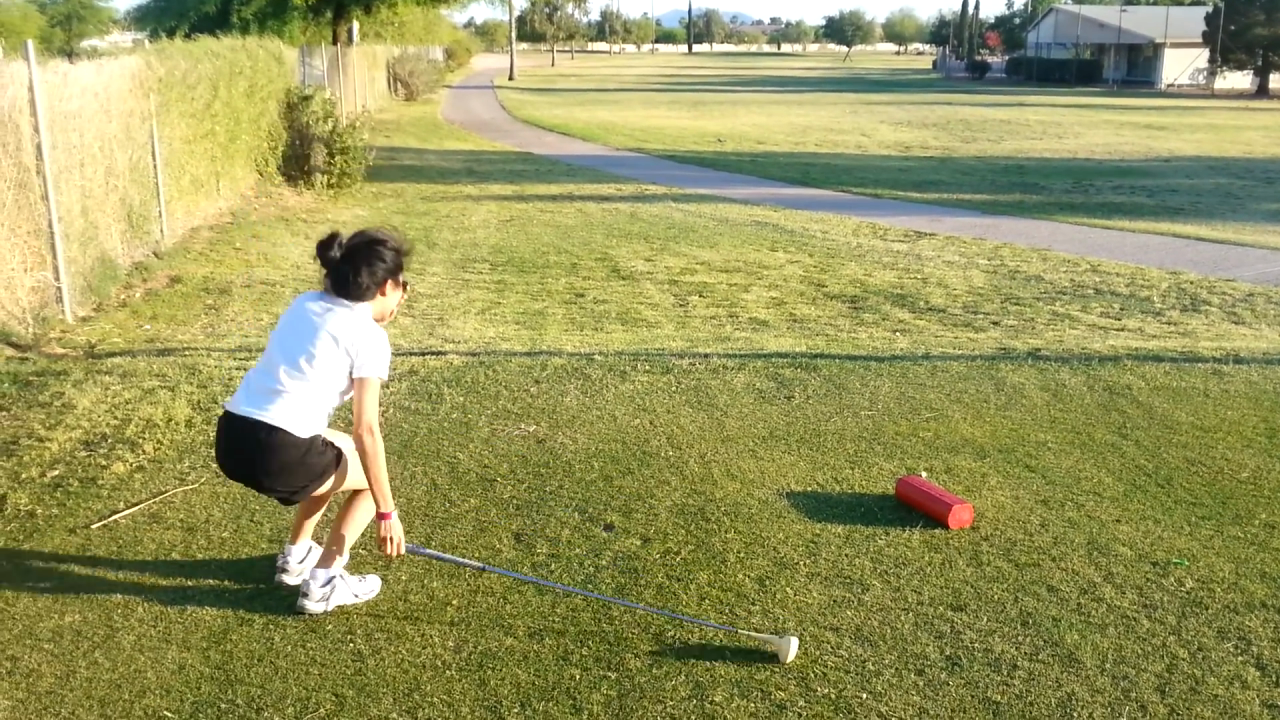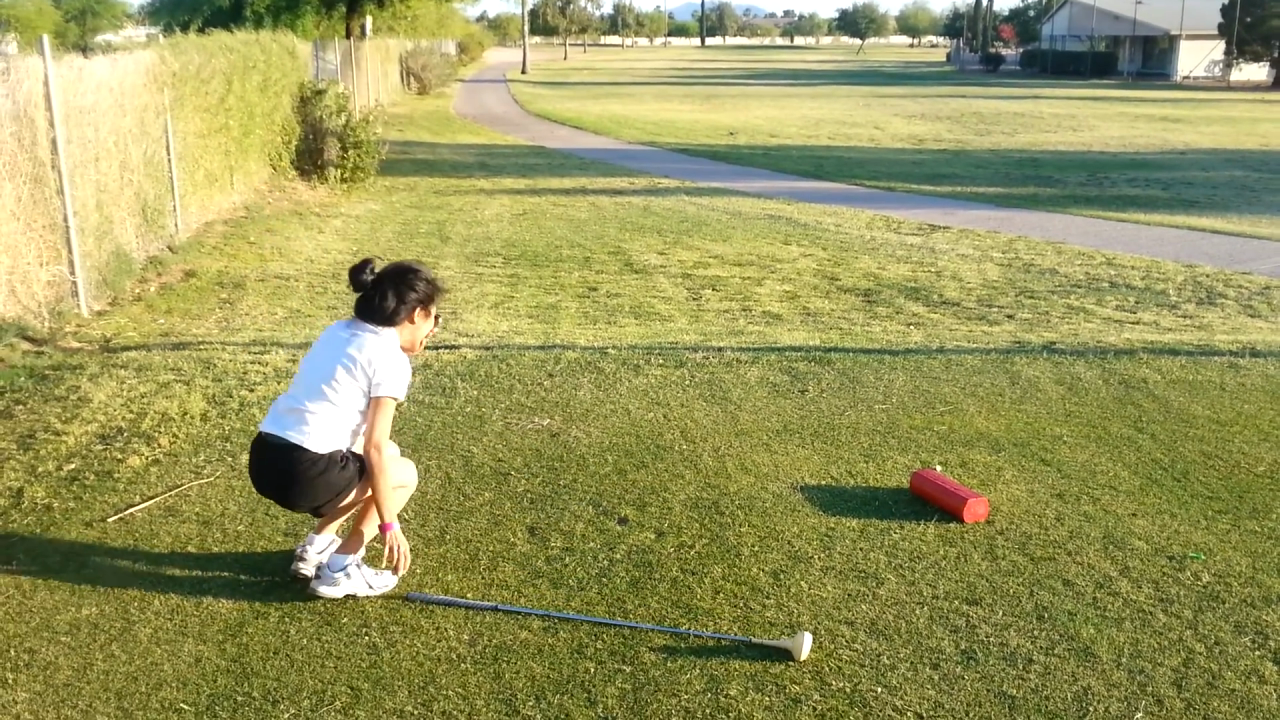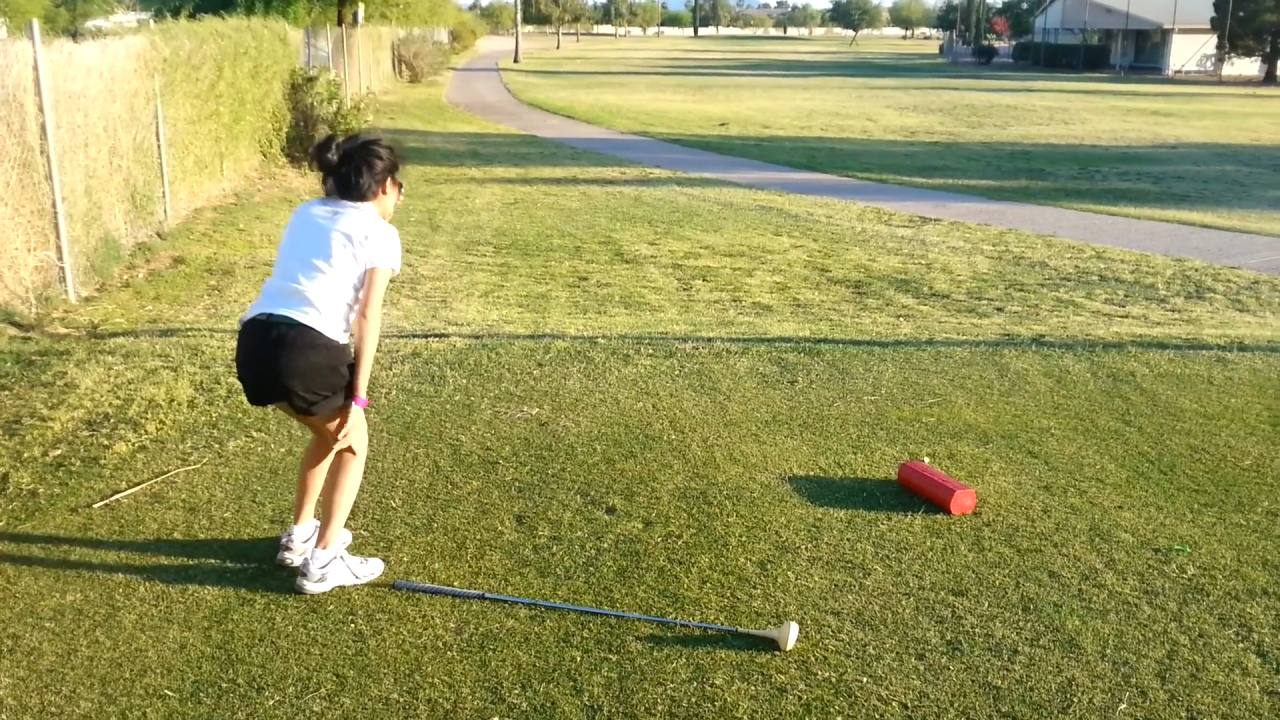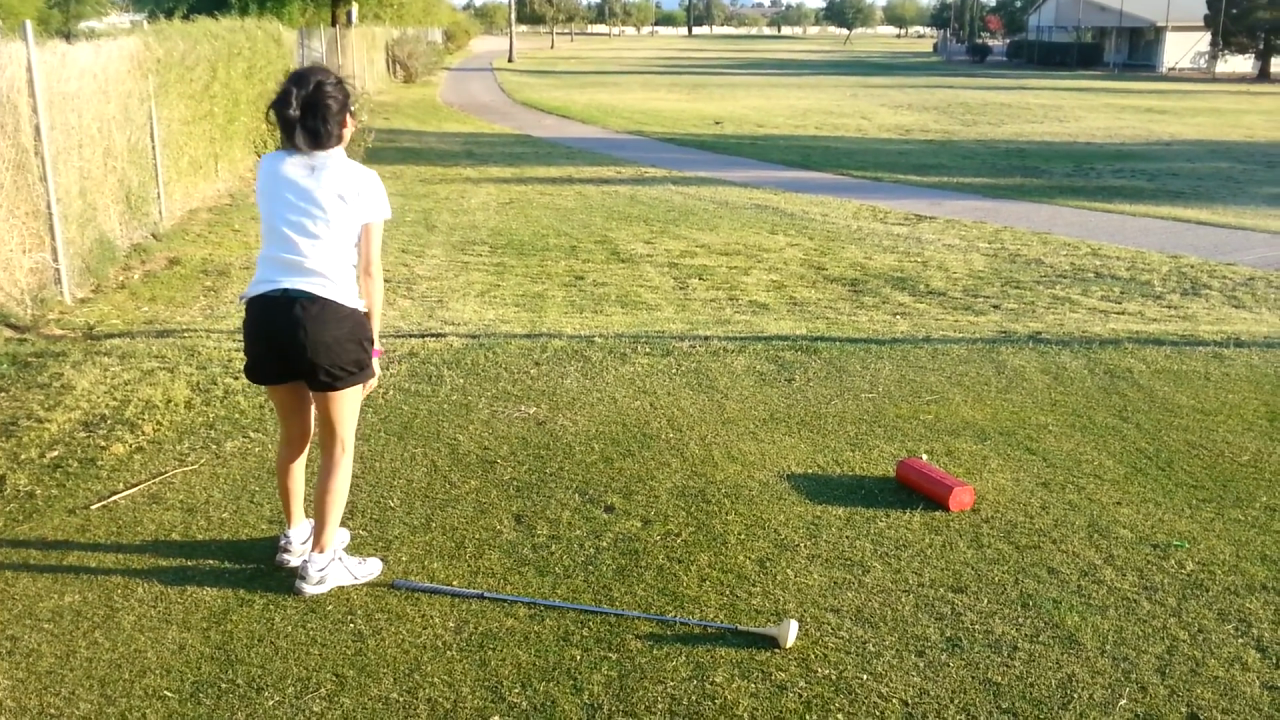
dt=0.5s
person 1, frame 1
left shoulder: (303, 305)
right shoulder: (369, 337)
right elbow: (367, 430)
right wrist: (387, 513)
left hip: (232, 441)
right hip: (276, 452)
left knee: (340, 451)
right knee: (368, 477)
left ankle: (297, 556)
right ankle: (323, 581)
person 1, frame 2
left shoulder: (337, 332)
right shoulder: (391, 360)
right elbow: (374, 448)
right wrist: (390, 527)
left hip: (264, 459)
right hip: (302, 471)
left knee: (386, 454)
right knee: (402, 474)
left ankle: (316, 545)
right ankle: (339, 567)
person 1, frame 3
left shoulder: (306, 214)
right shoulder: (379, 232)
right elbow: (367, 317)
right wrist: (358, 396)
left hip: (254, 340)
right hip: (309, 346)
left knee: (328, 434)
right knee: (352, 445)
left ankle: (299, 536)
right ankle: (322, 562)
person 1, frame 4
left shoulder: (268, 170)
right shoulder: (361, 180)
right elbow: (369, 272)
right wrist: (374, 346)
left hip: (266, 314)
right hip: (329, 318)
left knee: (294, 435)
right knee: (338, 447)
left ankle: (296, 537)
right ankle: (321, 562)
